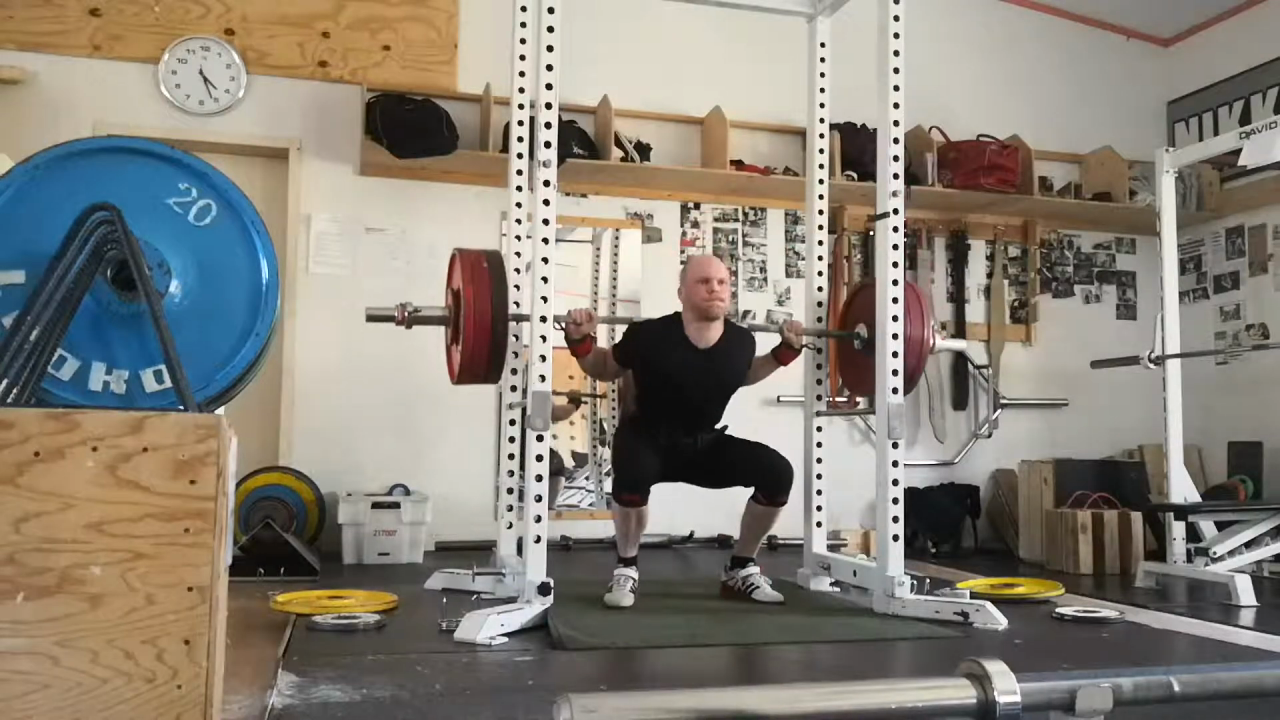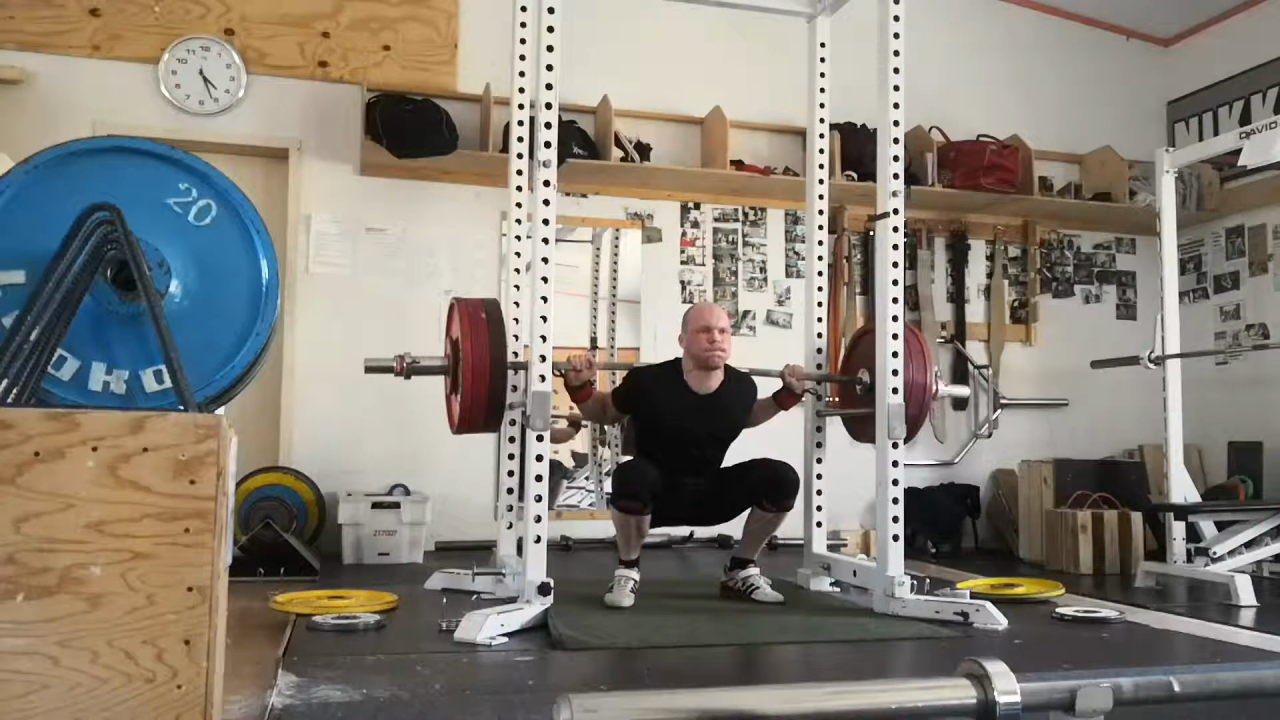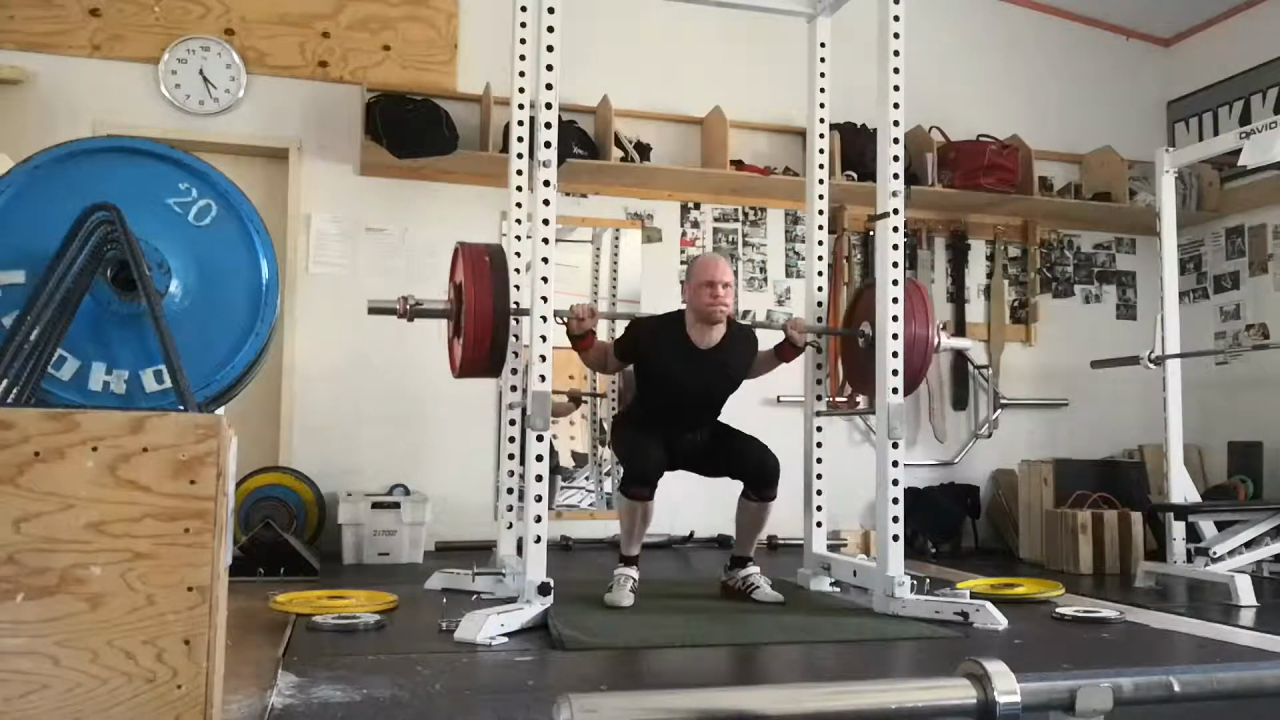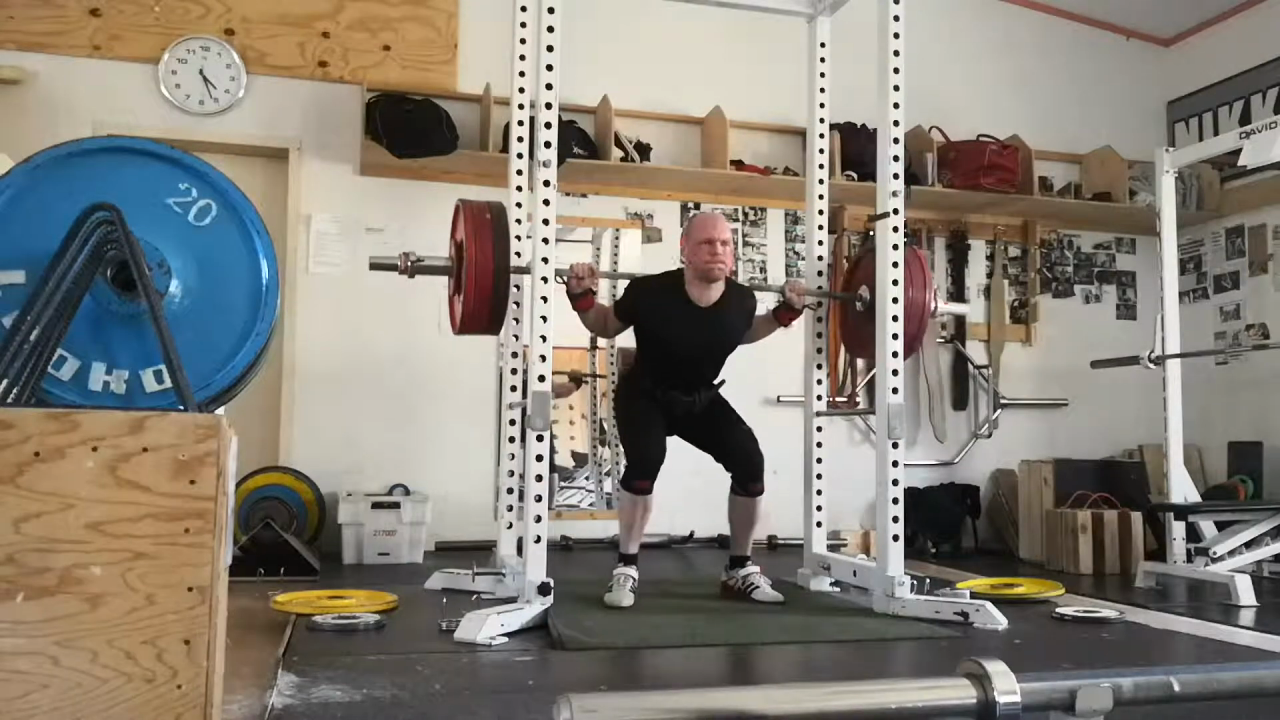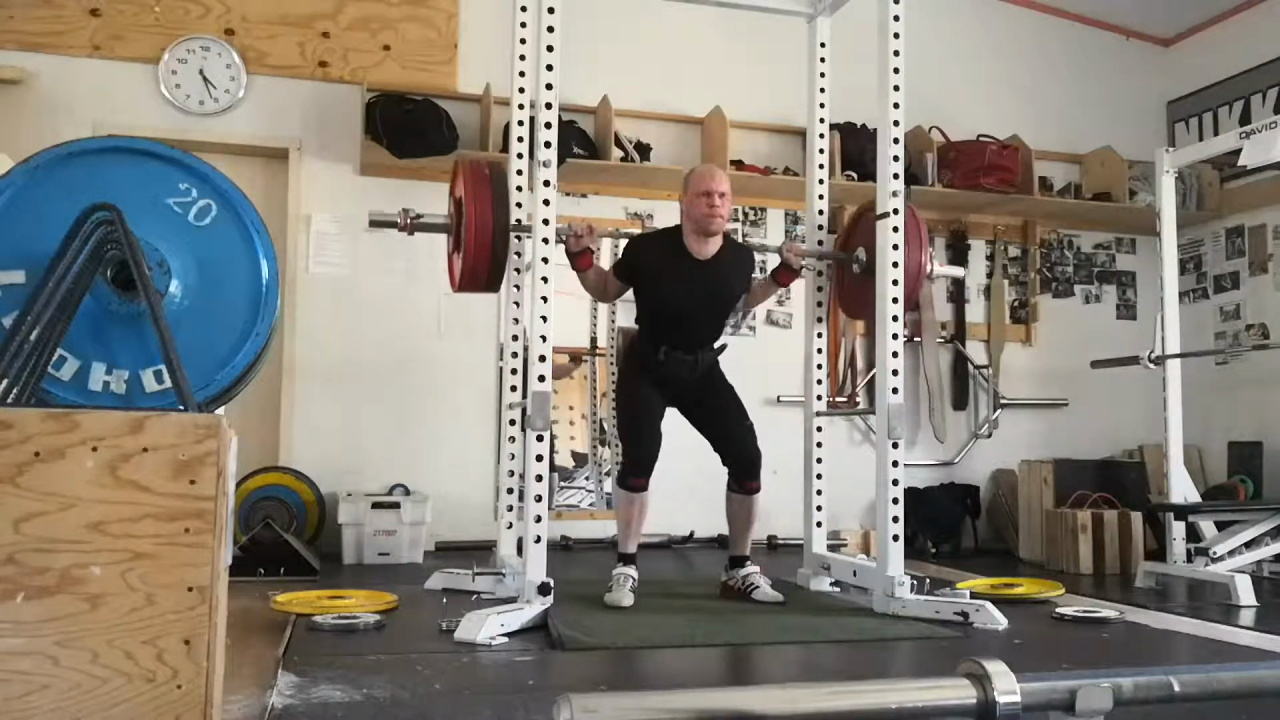
dt=0.4s
person 1, frame 1
left shoulder: (740, 342)
right shoulder: (650, 336)
right elbow: (605, 370)
left wrist: (785, 351)
right wrist: (581, 341)
left hip: (706, 444)
right hip: (648, 439)
left knee: (778, 473)
right knee: (634, 473)
left ankle: (740, 570)
right ankle: (626, 570)
person 1, frame 2
left shoulder: (741, 388)
right shoulder: (650, 382)
right elbow: (604, 413)
left wrist: (788, 395)
right wrist: (580, 388)
left hip: (709, 491)
right hip: (653, 493)
left knee: (782, 479)
right knee: (633, 477)
left ankle: (739, 571)
right ankle: (628, 571)
person 1, frame 3
left shoulder: (742, 340)
right shoulder: (651, 333)
right elbow: (607, 363)
left wrist: (789, 348)
right wrist: (582, 337)
left hip: (704, 436)
right hip: (644, 431)
left knee: (764, 466)
right knee: (644, 465)
left ankle: (740, 569)
right ankle: (627, 569)
person 1, frame 4
left shoulder: (741, 301)
right shoulder: (650, 293)
right elbow: (606, 327)
left wrist: (787, 311)
right wrist: (581, 297)
left hip: (701, 399)
right hip: (645, 397)
left knee: (749, 461)
right knee: (645, 461)
left ankle: (740, 570)
right ankle: (626, 569)
person 1, frame 5
left shoulder: (740, 259)
right shoulder: (649, 250)
right elbow: (605, 290)
left wrist: (785, 273)
right wrist: (580, 256)
left hip: (703, 370)
right hip: (647, 370)
left knee: (747, 458)
right knee: (641, 457)
left ankle: (739, 570)
right ankle: (625, 569)
